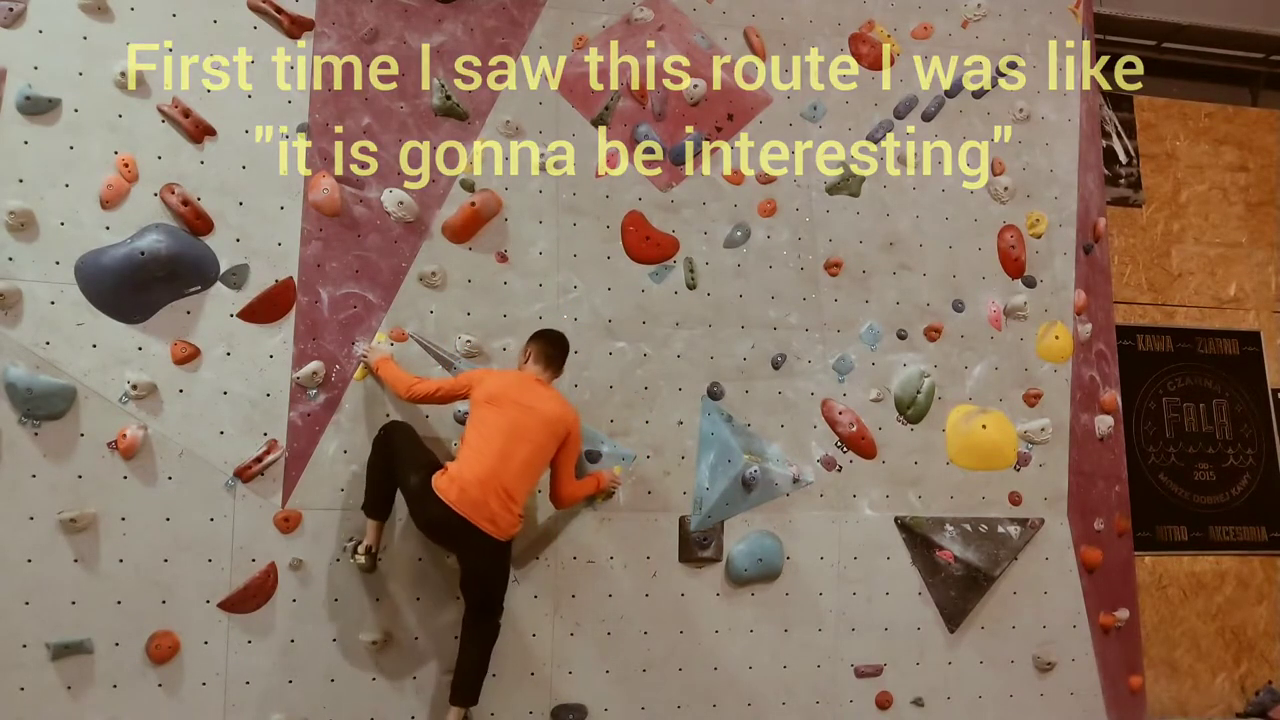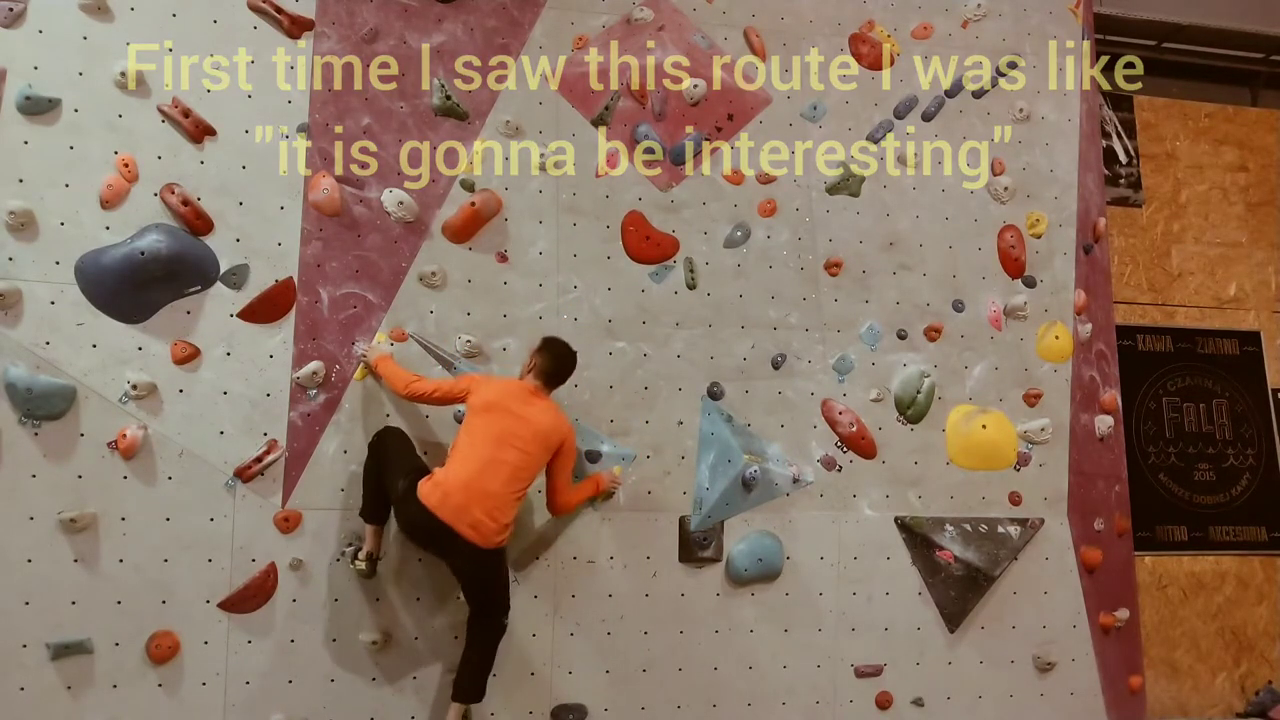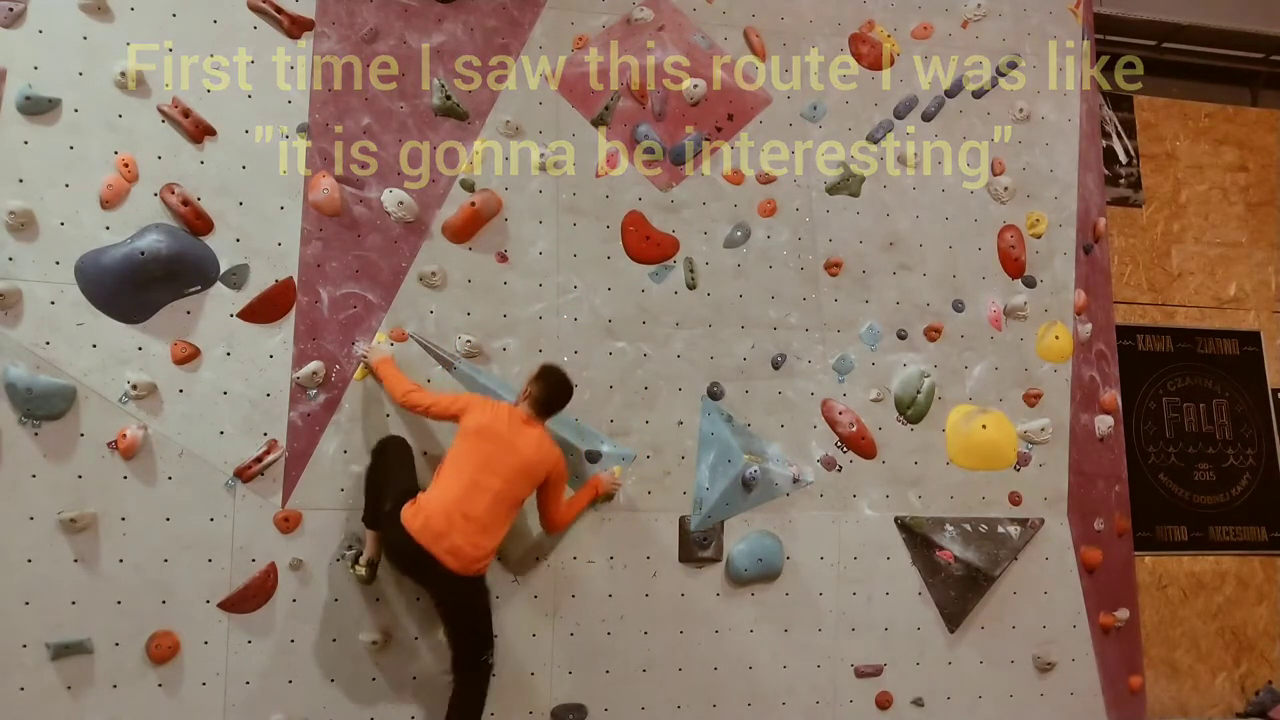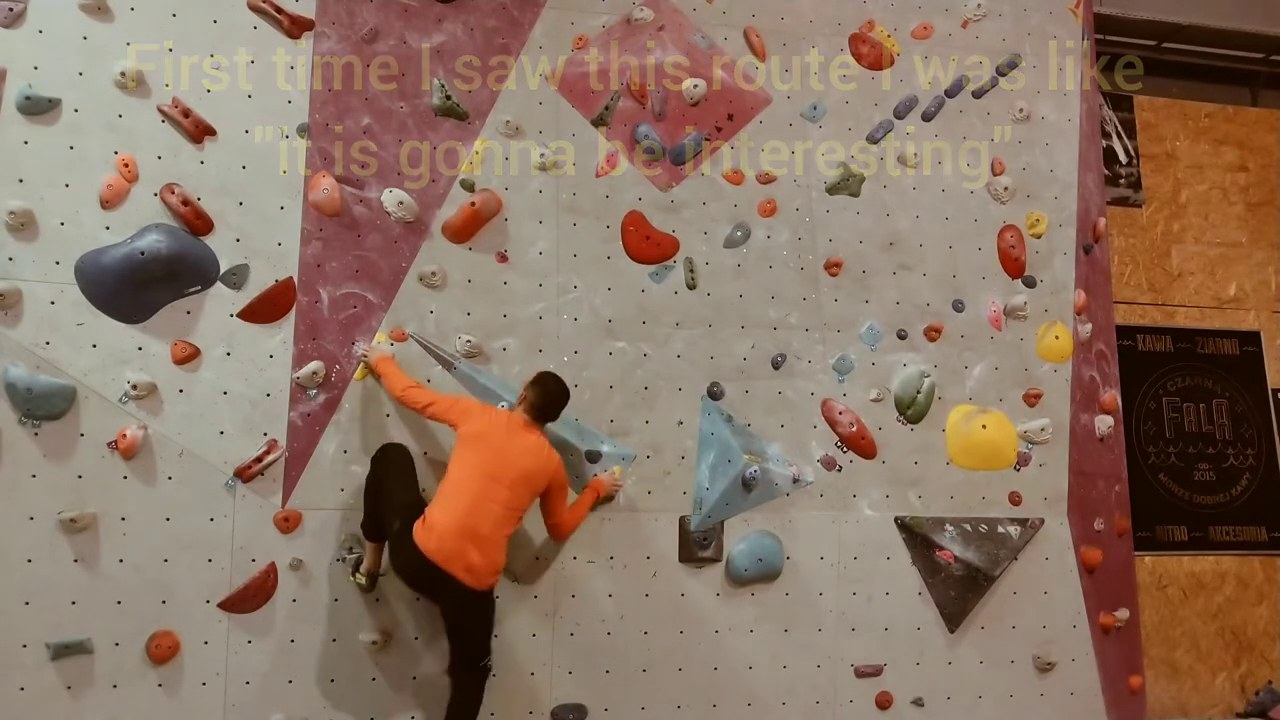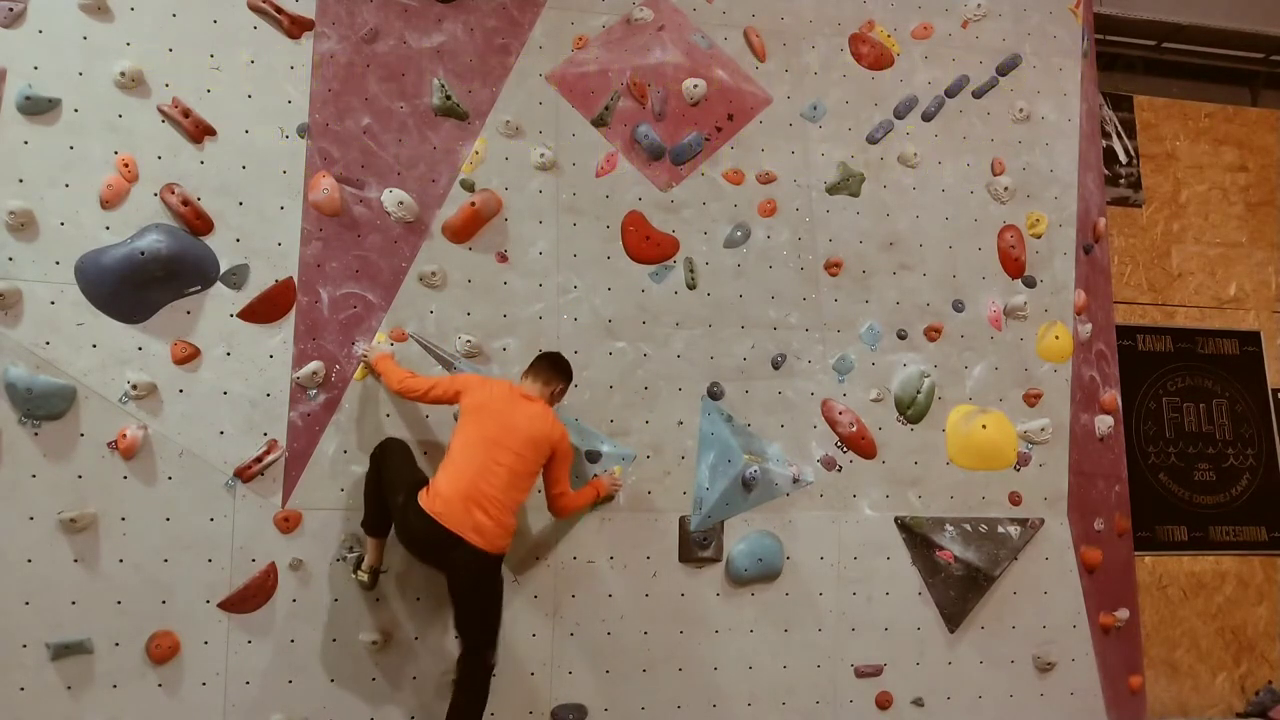
dt=0.2s
person 1, frame 1
left shoulder: (489, 379)
right shoulder: (566, 417)
left elbow: (413, 390)
right elbow: (562, 497)
left wrist: (381, 362)
right wrist: (598, 481)
left hip: (441, 504)
right hip: (492, 535)
left knee: (393, 433)
right knee: (484, 618)
left ankle: (370, 543)
person 1, frame 2
left shoulder: (486, 386)
right shoulder: (561, 429)
left elbow: (412, 388)
right elbow: (559, 504)
left wrist: (382, 361)
right wrist: (597, 483)
left hip: (424, 511)
right hip: (479, 541)
left knee: (387, 440)
right knee: (489, 619)
left ankle: (370, 549)
person 1, frame 3
left shoulder: (479, 409)
right shoulder: (551, 458)
left elbow: (410, 398)
right elbow: (554, 522)
left wrist: (382, 363)
right wrist: (595, 487)
left hip: (408, 536)
right hip: (459, 570)
left knee: (390, 448)
right knee: (475, 654)
left ankle: (369, 557)
person 1, frame 4
left shoulder: (477, 417)
right shoulder: (551, 464)
left elbow: (410, 395)
right elbow: (560, 529)
left wrist: (383, 363)
right wrist: (595, 491)
left hip: (417, 553)
right hip: (471, 583)
left knee: (391, 455)
right knee: (472, 667)
left ankle: (368, 568)
person 1, frame 5
left shoulder: (478, 386)
right shoulder: (555, 433)
left elbow: (407, 385)
right elbow: (560, 505)
left wrist: (381, 359)
right wrist: (597, 488)
left hip: (426, 523)
right hip: (481, 553)
left knee: (389, 451)
right knee: (479, 652)
left ankle: (370, 562)
